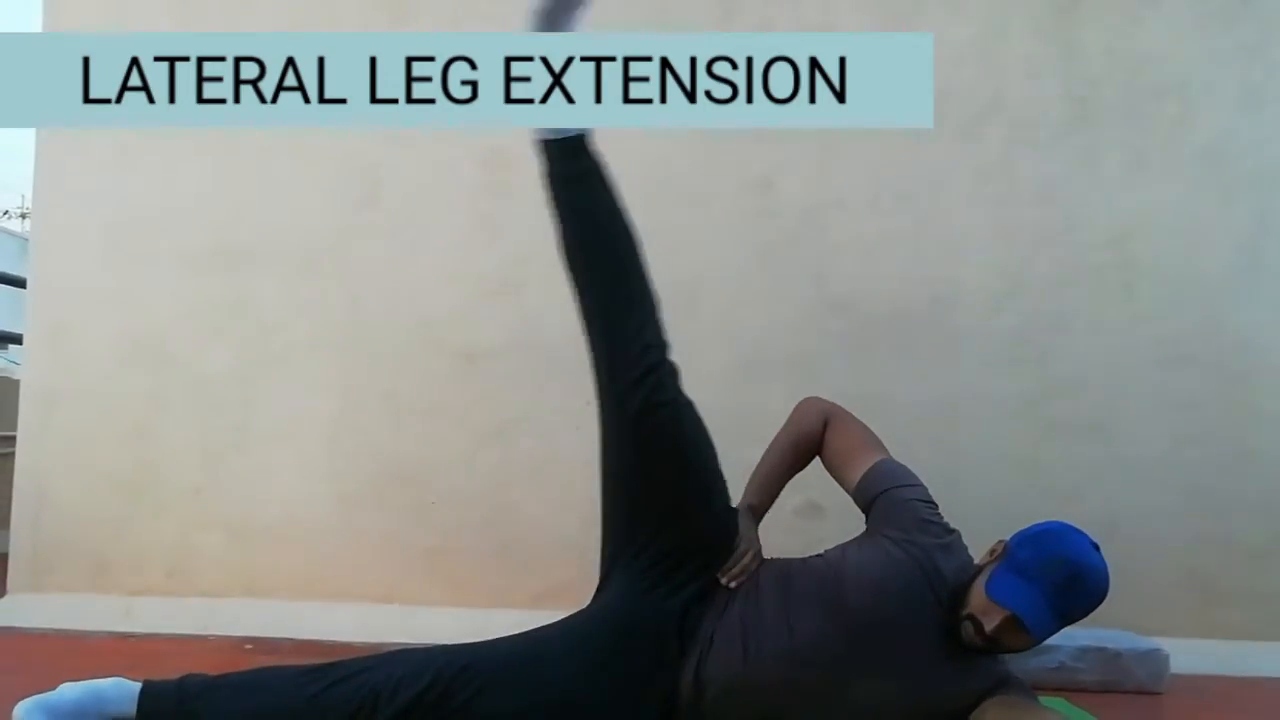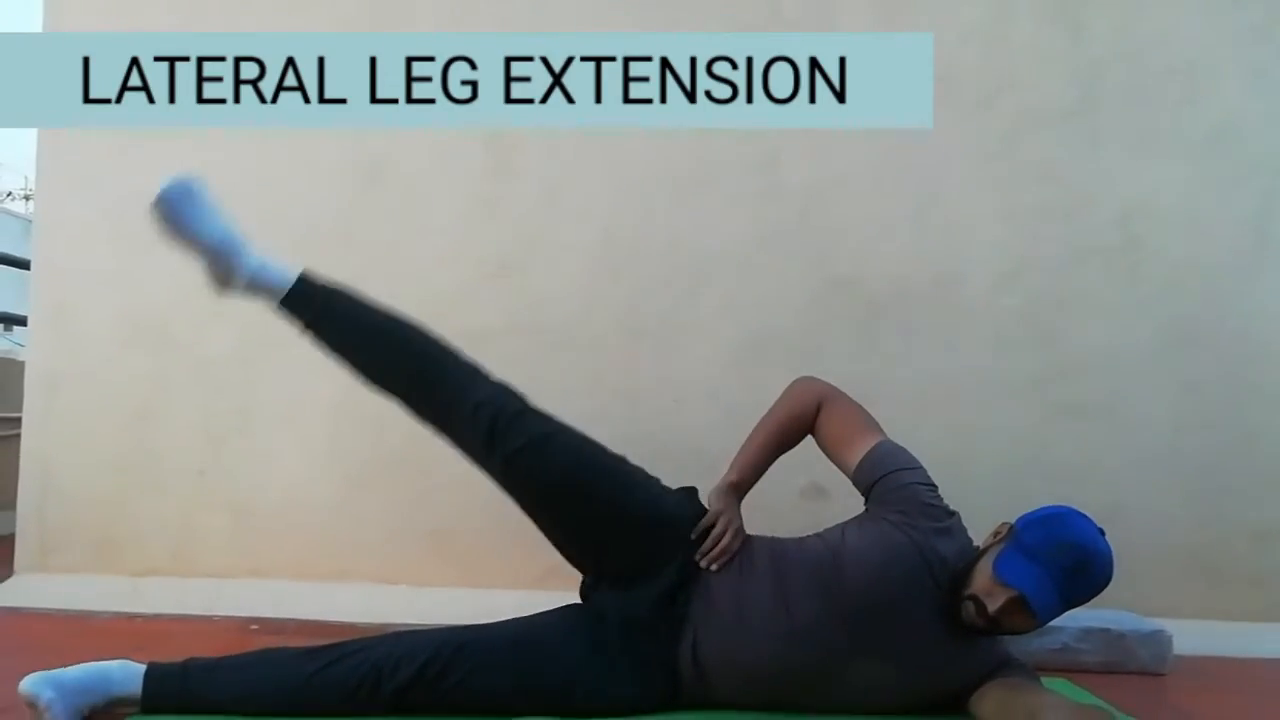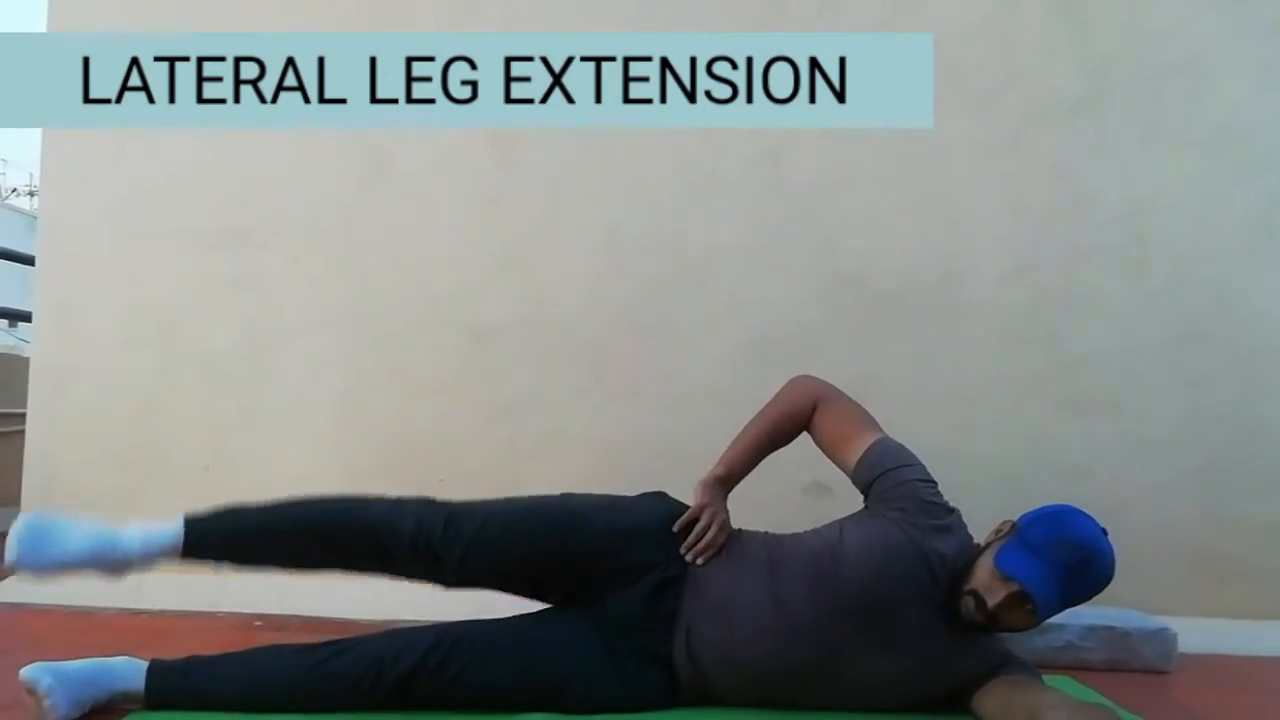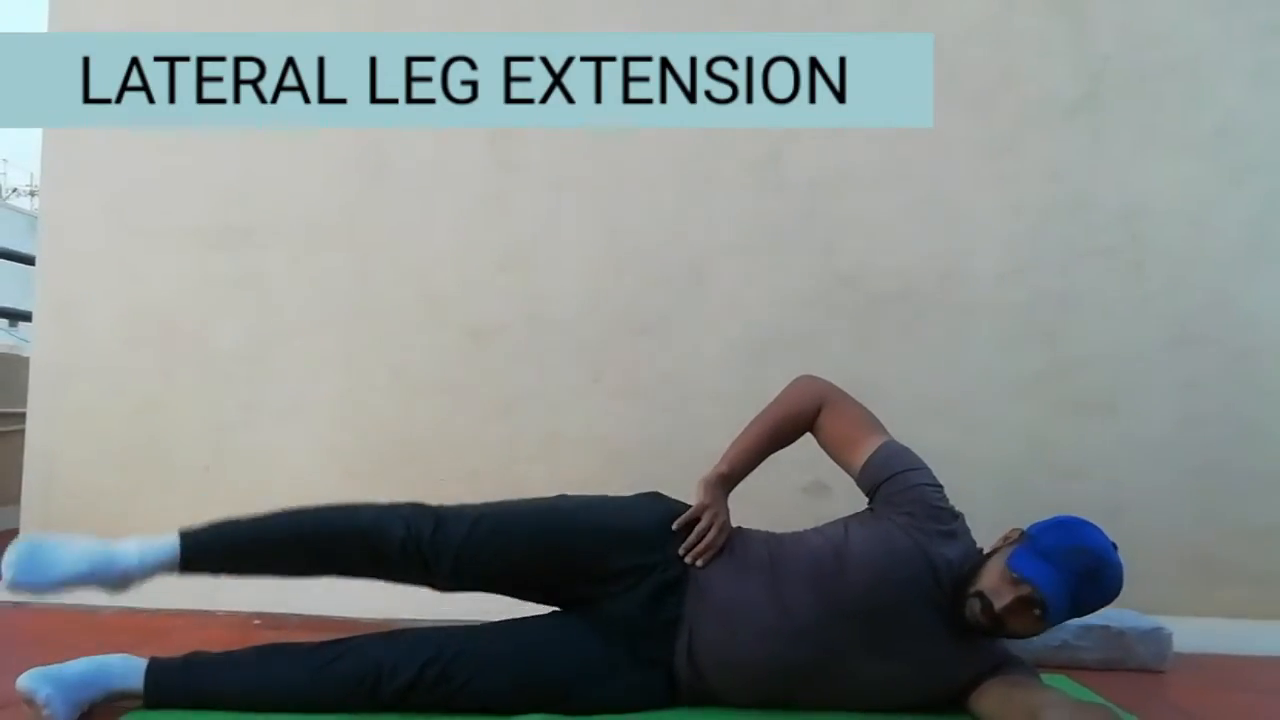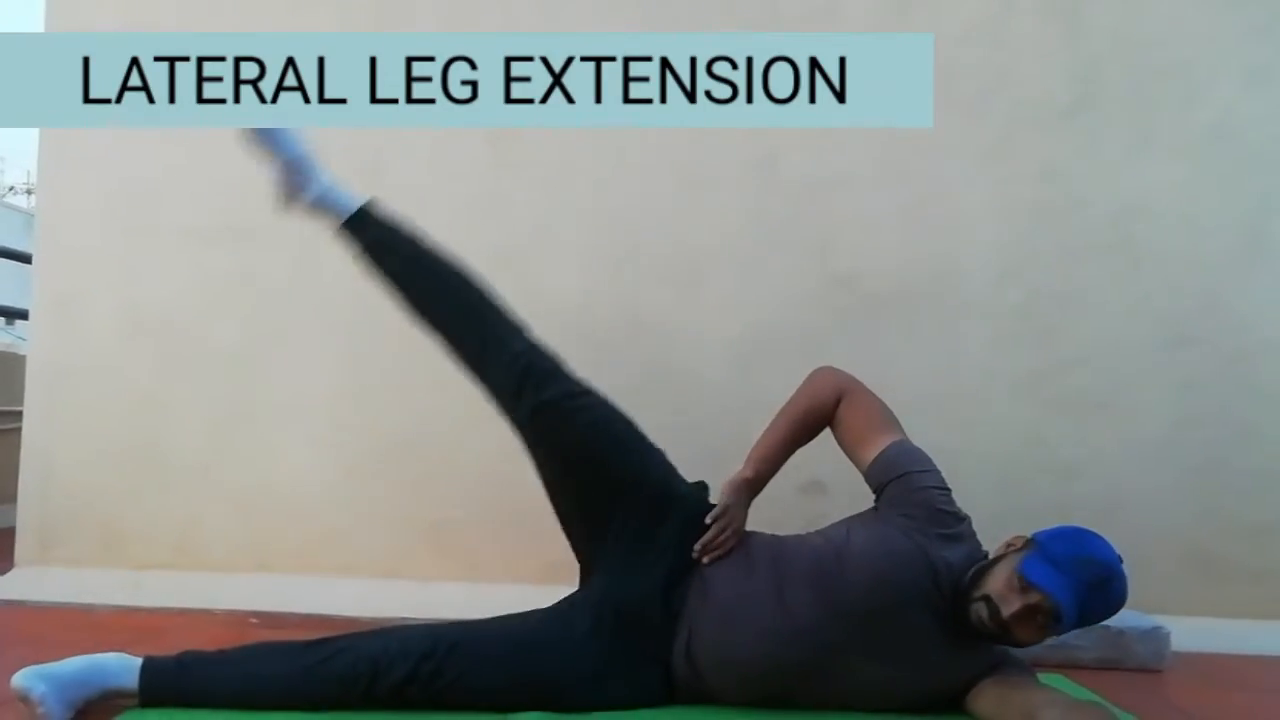
dt=0.3s
person 1, frame 1
right shoulder: (923, 541)
right elbow: (820, 413)
right wrist: (747, 516)
right hip: (679, 585)
right knee: (639, 371)
right ankle: (562, 125)
person 1, frame 2
right shoulder: (919, 513)
right elbow: (817, 397)
right wrist: (731, 489)
right hip: (661, 551)
right knee: (491, 418)
right ankle: (258, 272)
person 1, frame 3
right shoulder: (925, 515)
right elbow: (815, 393)
right wrist: (717, 484)
right hip: (655, 559)
right knee: (427, 534)
right ankle: (144, 538)
person 1, frame 4
right shoulder: (929, 515)
right elbow: (818, 394)
right wrist: (719, 483)
right hip: (653, 561)
right knee: (426, 539)
right ankle: (141, 553)
person 1, frame 5
right shoulder: (936, 524)
right elbow: (834, 386)
right wrist: (741, 492)
right hip: (665, 546)
right knee: (539, 388)
right ankle: (336, 198)
